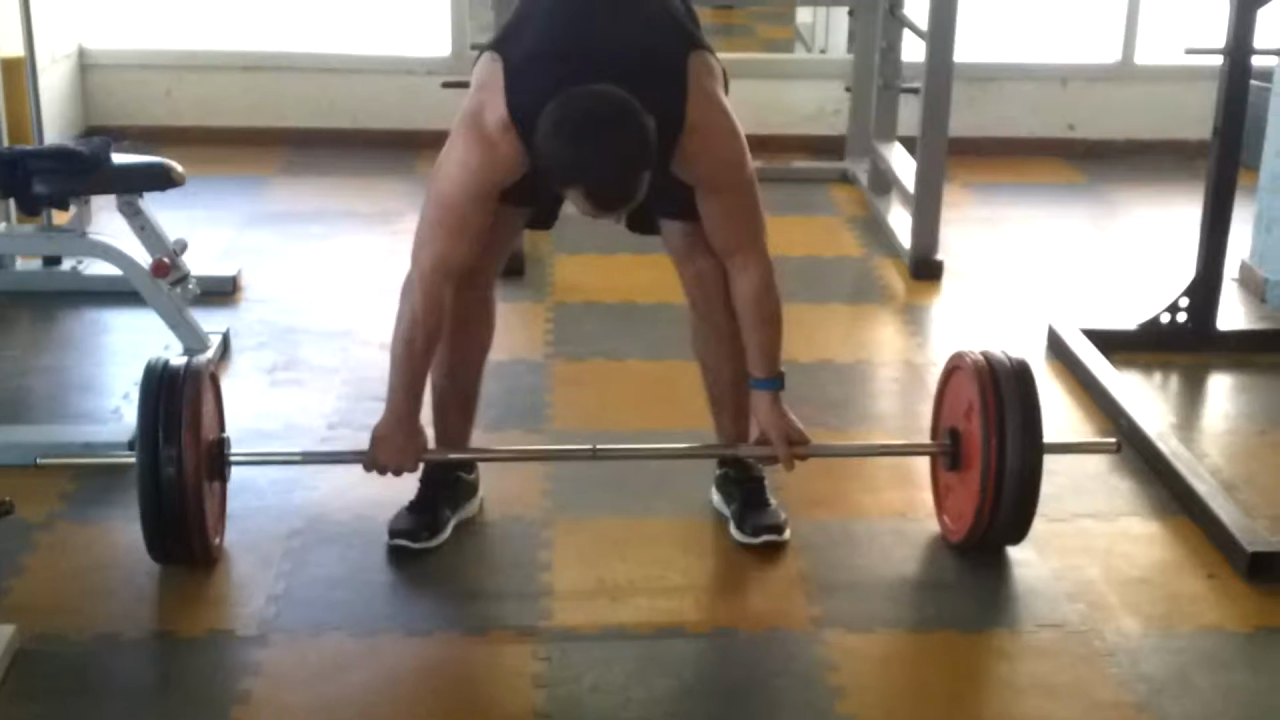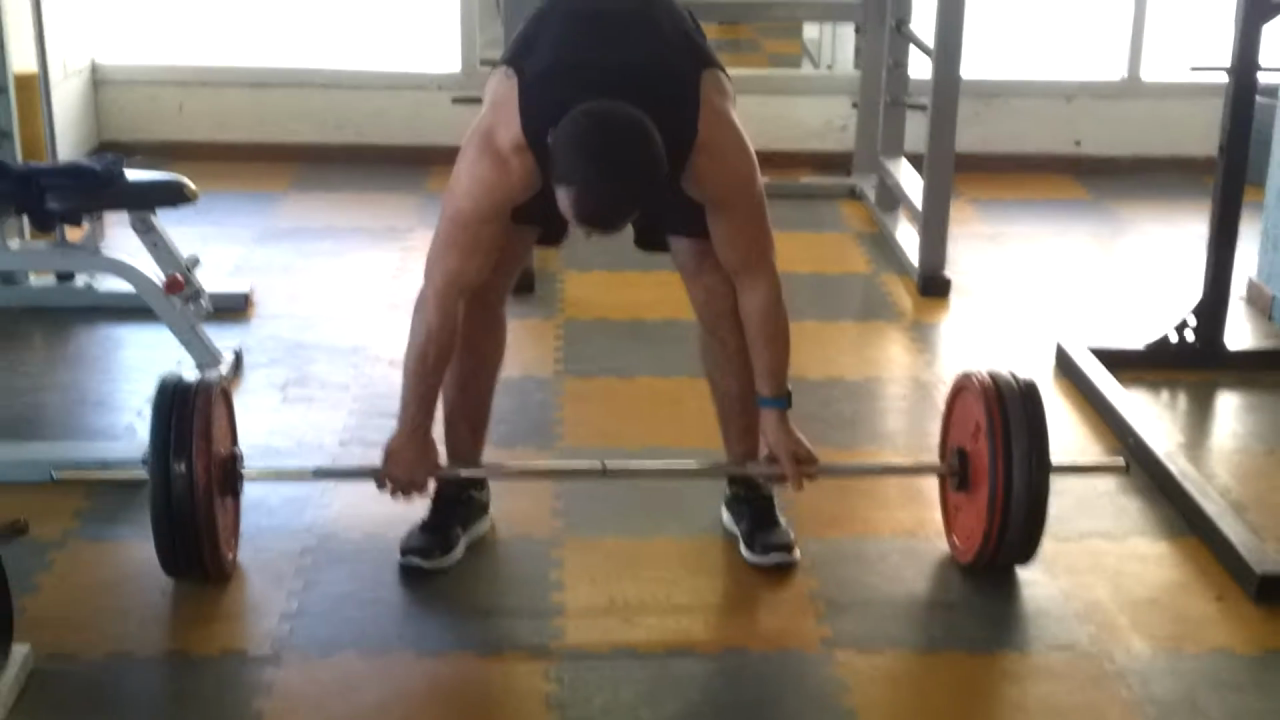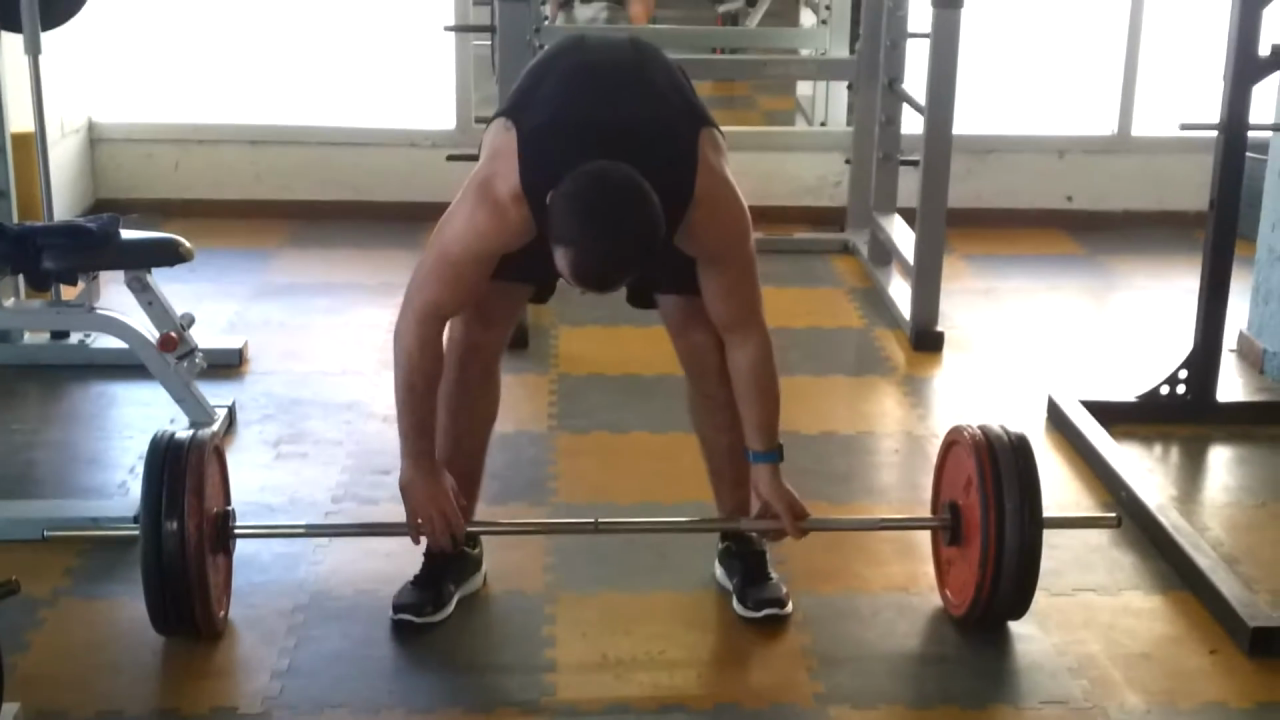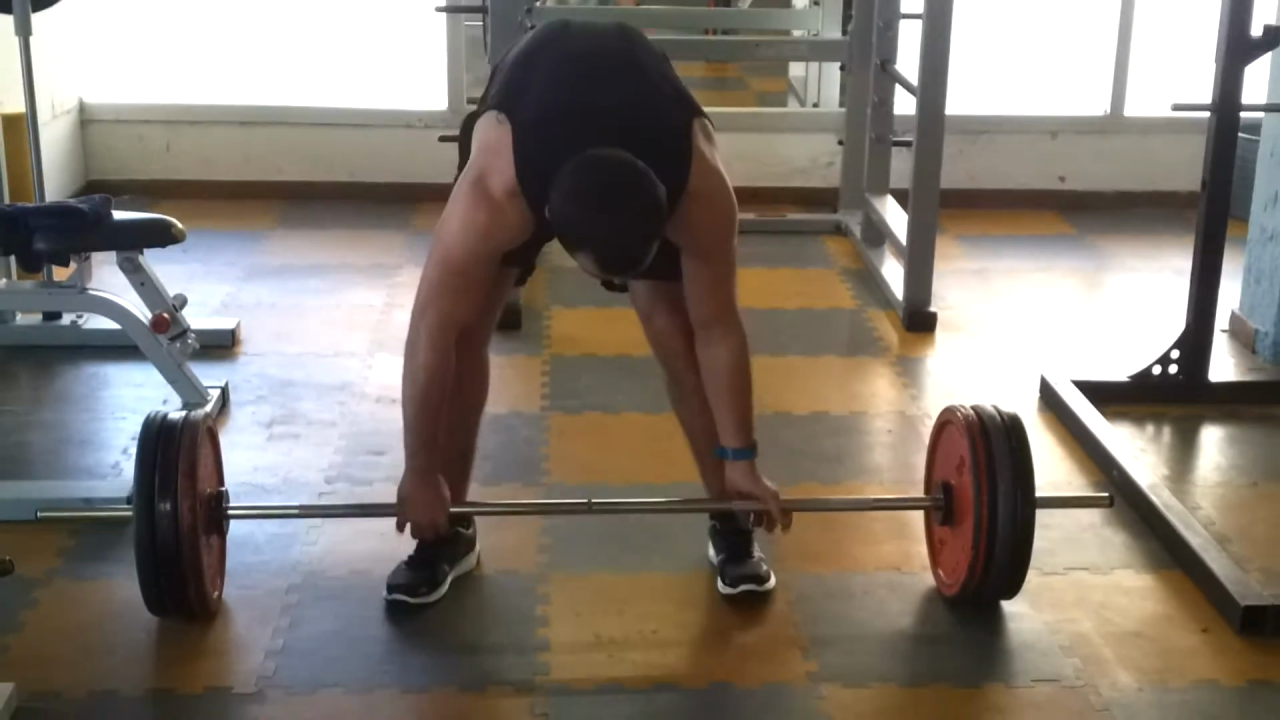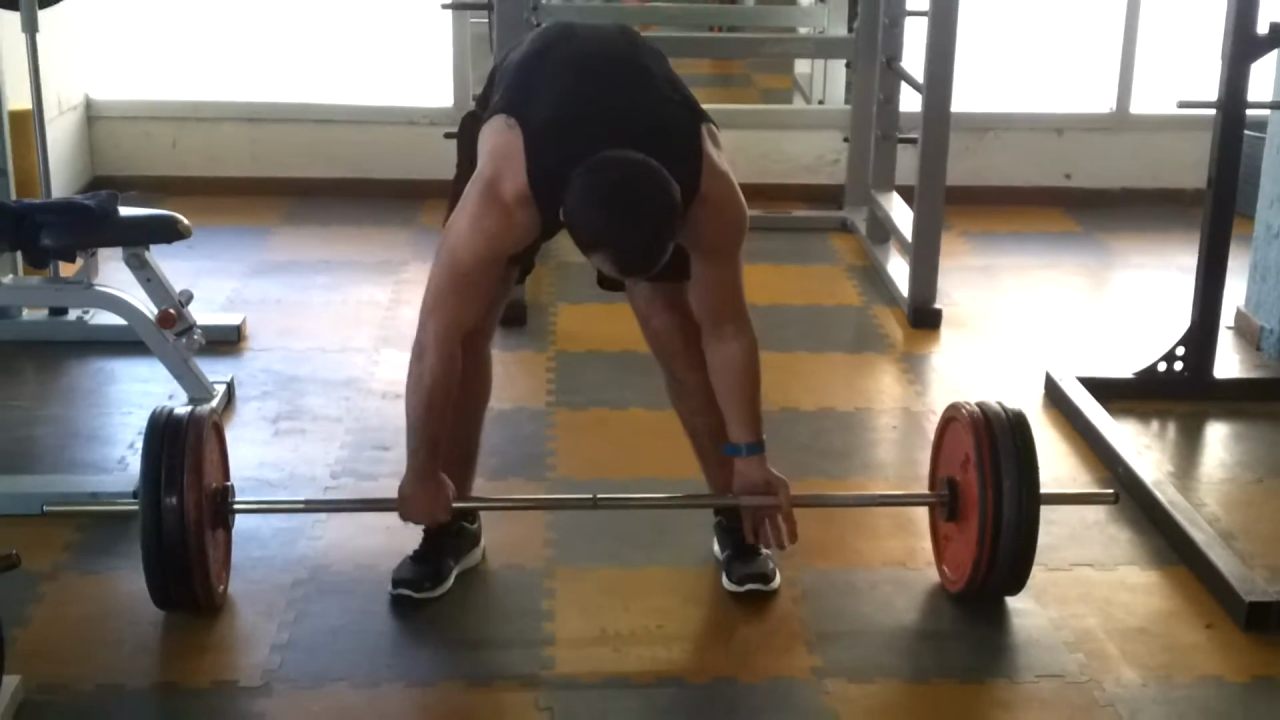
dt=0.4s
person 1, frame 1
left shoulder: (703, 125)
right shoulder: (490, 131)
left elbow: (745, 260)
right elbow: (431, 276)
left wrist: (767, 393)
right wrist: (399, 417)
left hip: (662, 69)
right hip: (535, 74)
left knee: (708, 269)
right knee: (468, 267)
left ankle: (738, 470)
right ankle: (450, 471)
person 1, frame 2
left shoulder: (714, 146)
right shoulder: (503, 150)
left elbow: (754, 279)
right elbow: (443, 293)
left wrist: (775, 413)
right wrist: (411, 435)
right hip: (547, 90)
left knee: (717, 288)
right knee: (480, 285)
left ankle: (747, 489)
right ankle: (462, 492)
person 1, frame 3
left shoulder: (709, 202)
right shoulder: (498, 199)
left elbow: (742, 334)
right elbow: (419, 320)
left wrist: (765, 466)
right wrist: (419, 466)
left hip: (665, 153)
right hip: (543, 140)
left knee: (703, 341)
right knee: (475, 335)
left ankle: (739, 542)
right ankle: (455, 548)
person 1, frame 4
left shoulder: (700, 191)
right shoulder: (494, 194)
left elbow: (715, 328)
right elbow: (431, 333)
left wrist: (740, 462)
right wrist: (421, 475)
left knee: (674, 323)
right knee: (466, 323)
left ankle: (728, 522)
right ankle: (450, 530)
person 1, frame 5
left shoulder: (711, 195)
right shoulder: (502, 197)
left elbow: (723, 327)
right elbow: (439, 335)
left wrist: (750, 459)
right wrist: (421, 475)
right hip: (523, 110)
left knee: (672, 321)
right knee: (468, 320)
left ankle: (731, 519)
right ankle: (453, 524)
